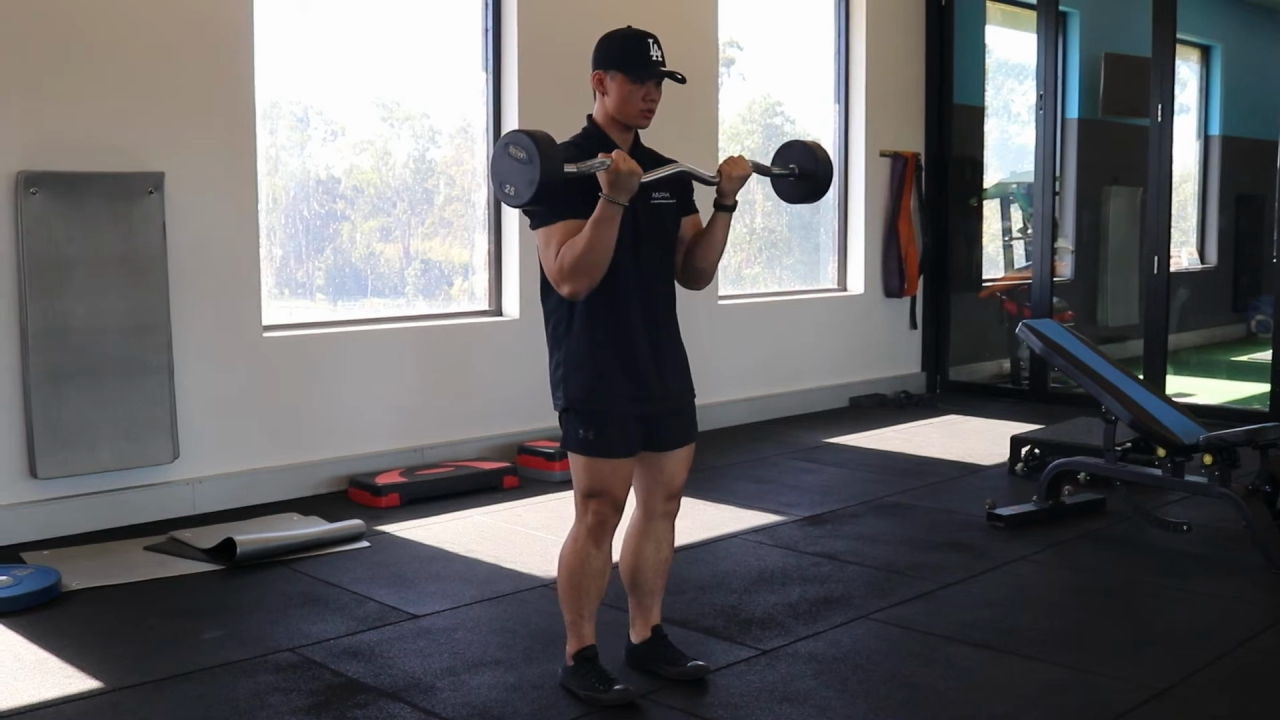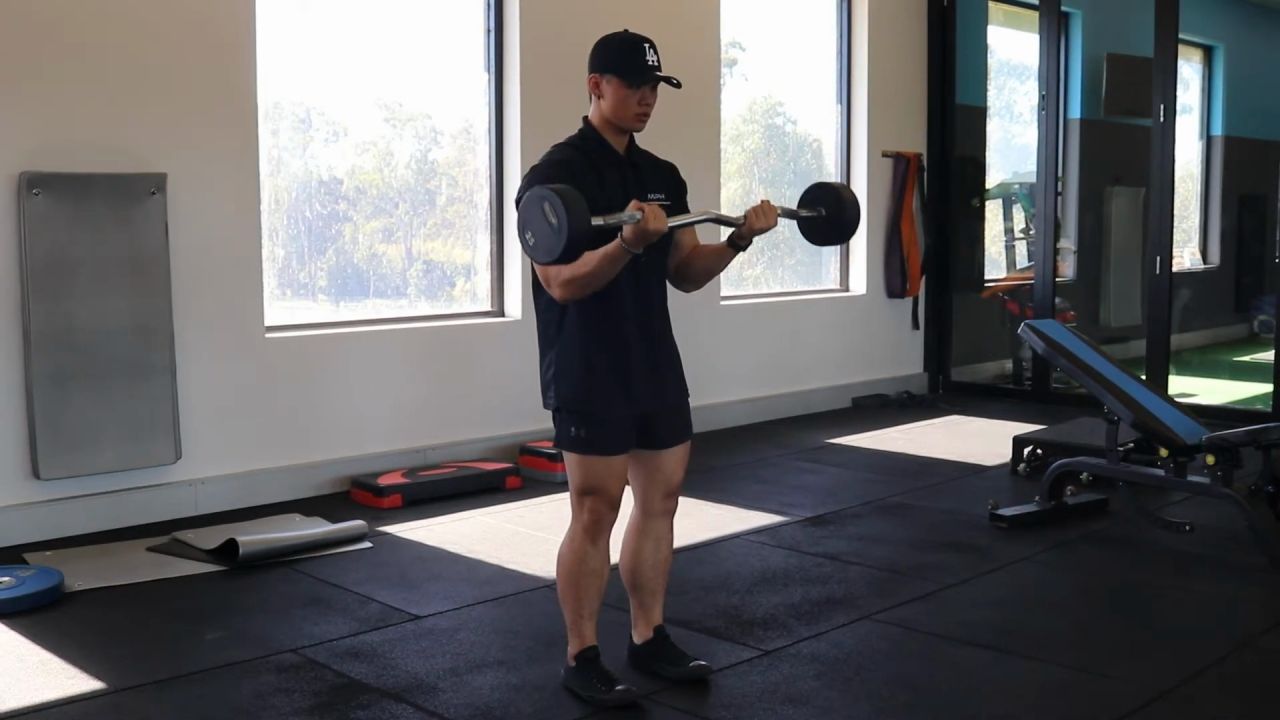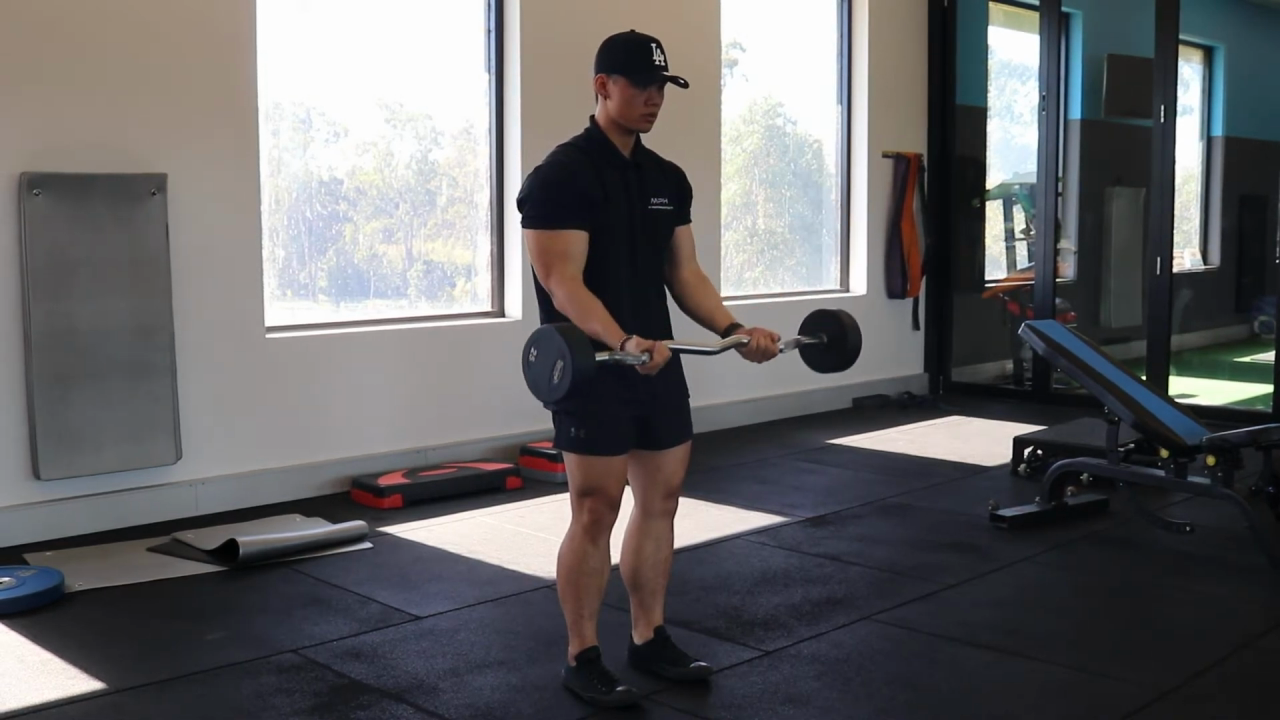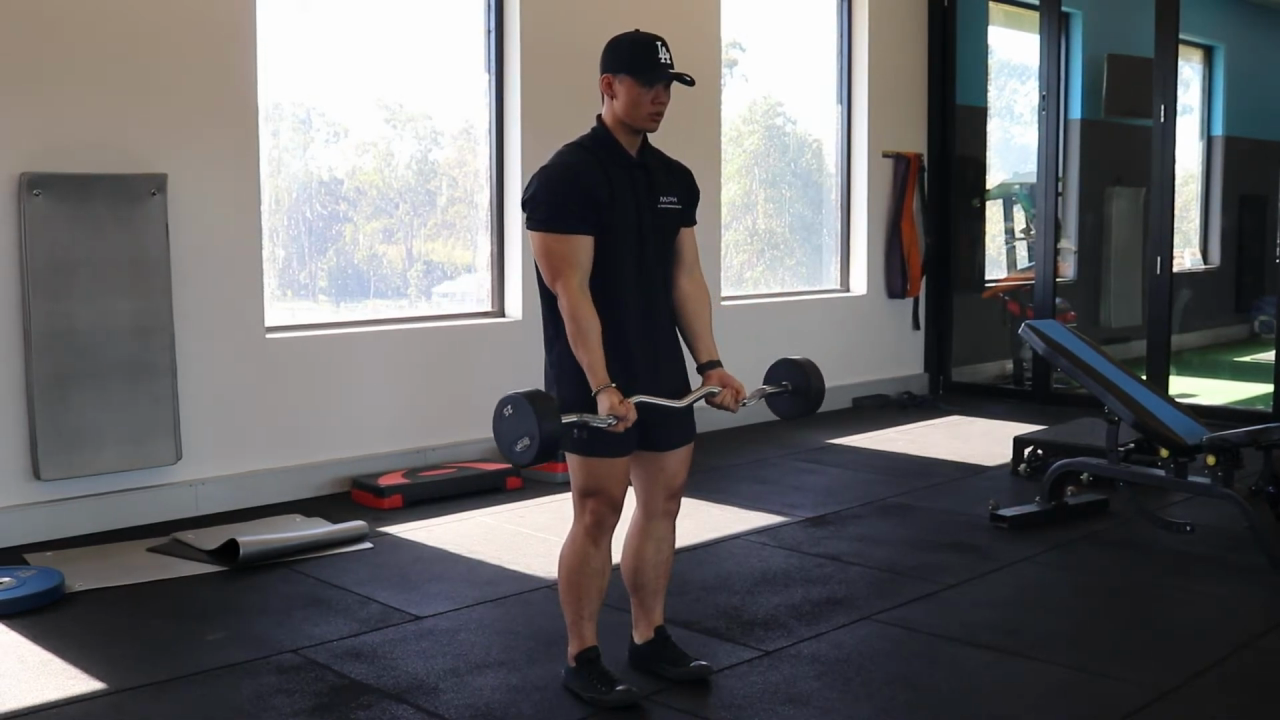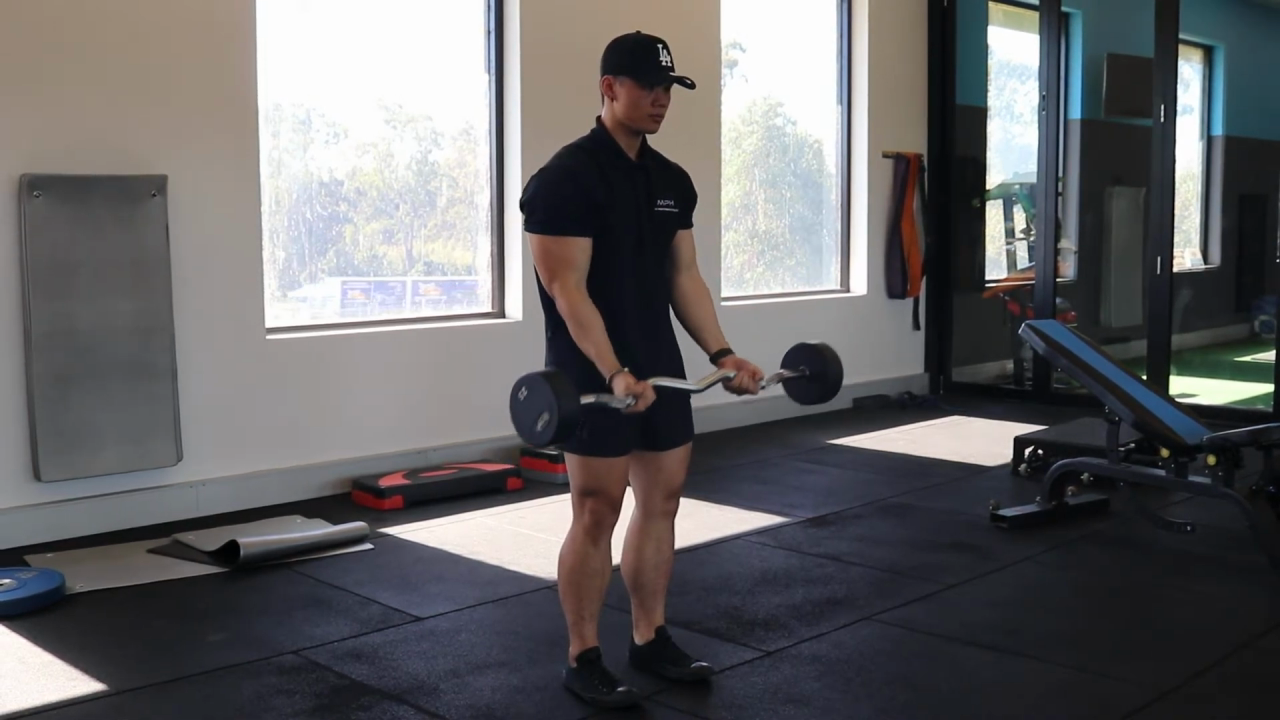
dt=1s
person 1, frame 1
left shoulder: (669, 174)
right shoulder: (567, 168)
left elbow: (695, 274)
right elbow: (572, 280)
left wrist: (725, 202)
right wrist: (614, 198)
left hip: (664, 369)
right hip: (599, 379)
left knee: (661, 505)
right knee: (599, 517)
left ankle: (647, 638)
right ankle: (580, 658)
person 1, frame 2
left shoulder: (663, 175)
right shoulder: (559, 173)
left elbow: (685, 272)
right elbow: (561, 282)
left wrist: (738, 239)
right wrist: (628, 240)
left hip: (657, 369)
right hip: (592, 379)
left knee: (660, 503)
right knee: (595, 514)
left ankle: (650, 638)
right ankle: (582, 657)
person 1, frame 3
left shoulder: (668, 179)
right shoulder: (561, 176)
left elbow: (684, 272)
right elbow: (562, 285)
left wrist: (734, 331)
right wrist: (622, 345)
left hip: (660, 372)
right hip: (594, 378)
left knee: (659, 503)
right knee: (595, 514)
left ankle: (649, 639)
right ankle: (582, 658)
person 1, frame 4
left shoulder: (675, 179)
right shoulder: (568, 176)
left elbow: (686, 278)
right elbow: (570, 291)
left wrist: (709, 364)
right wrist: (602, 386)
left hip: (663, 373)
right hip: (597, 381)
left knee: (662, 503)
right knee: (597, 515)
left ankle: (649, 639)
right ankle: (582, 659)
person 1, frame 5
left shoulder: (672, 180)
right shoulder: (567, 177)
left elbow: (683, 276)
right elbow: (567, 289)
left wrist: (721, 354)
right wrist: (614, 375)
left hip: (660, 370)
right hip: (596, 379)
left knee: (661, 503)
right knee: (596, 514)
left ankle: (650, 639)
right ankle: (583, 659)
